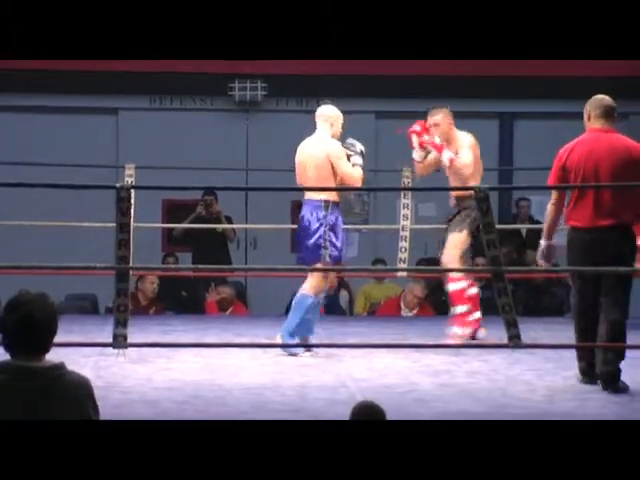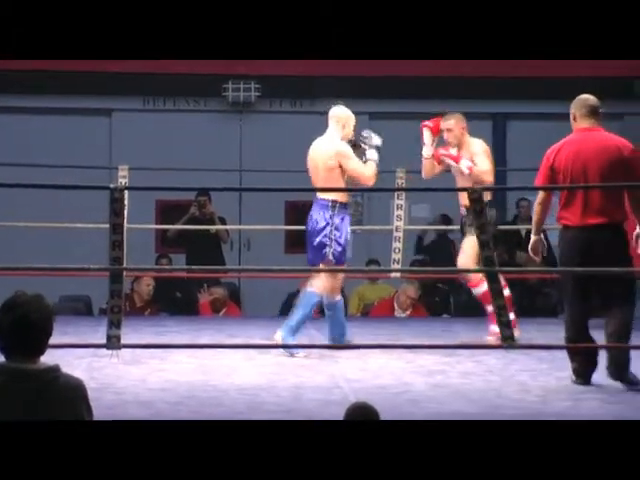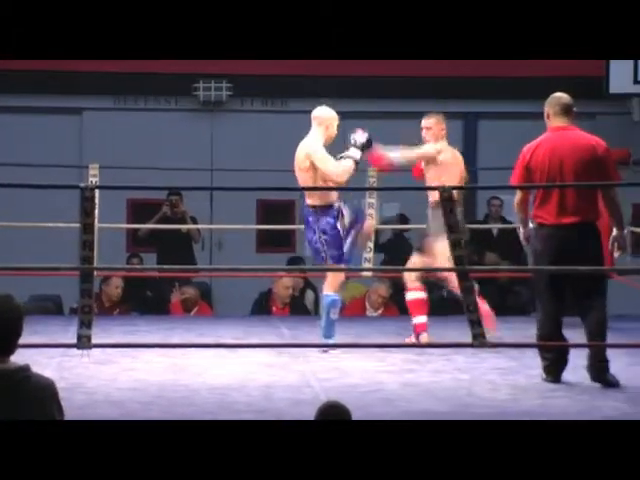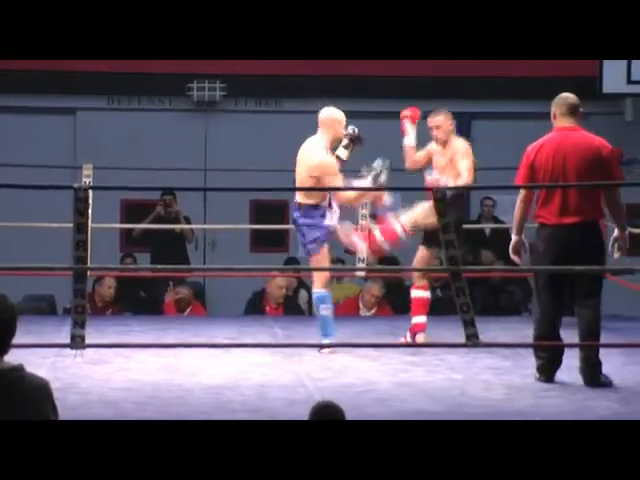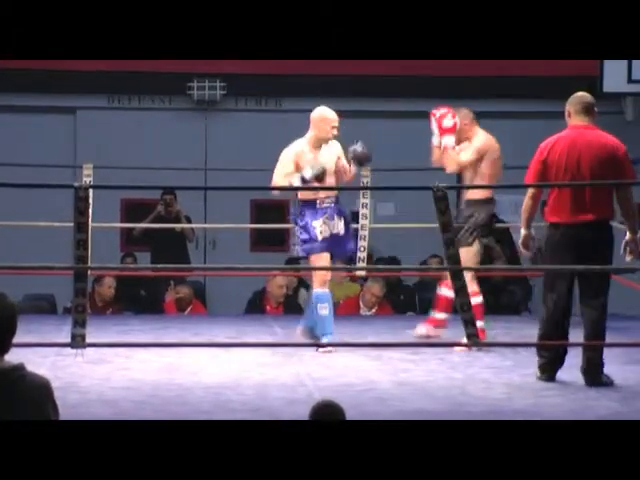
dt=0.3s
person 1, frame 1
left shoulder: (570, 150)
left elbow: (556, 200)
left wrist: (547, 239)
left hip: (581, 236)
left knee: (584, 305)
right knee: (614, 305)
left ankle: (588, 370)
right ankle: (609, 373)
person 1, frame 2
left shoulder: (557, 151)
left elbow: (543, 199)
left wrist: (536, 234)
left hip: (573, 236)
right hip: (609, 234)
left knee: (576, 306)
left ankle: (581, 370)
person 1, frame 3
left shoulder: (532, 150)
right shoulder: (596, 146)
left elbow: (520, 199)
right elbow: (609, 194)
left wrist: (525, 227)
right wrist: (619, 229)
left hip: (547, 234)
right hip: (584, 233)
left knee: (550, 305)
right knee: (593, 302)
left ankle: (551, 368)
right ankle: (599, 368)
person 1, frame 4
left shoulder: (536, 149)
right shoulder: (600, 147)
left elbow: (524, 197)
right elbow: (612, 195)
left wrist: (517, 234)
right wrist: (621, 230)
left hip: (549, 234)
right hip: (586, 233)
left knee: (548, 305)
right knee: (588, 303)
left ankle: (545, 368)
right ankle: (591, 370)
person 1, frame 5
left shoulder: (550, 145)
right shoulder: (614, 147)
left elbow: (532, 193)
left wrist: (525, 229)
left hip: (560, 232)
right hip: (597, 232)
left knee: (555, 302)
right knee: (594, 302)
left ankle: (547, 367)
right ankle: (593, 370)
person 2, frame 1
left shoulder: (303, 147)
right shoulder: (332, 146)
right elbow: (354, 182)
right wrist: (357, 159)
left hip: (309, 210)
right hip: (325, 213)
left knee: (329, 273)
right knee: (318, 278)
left ankle: (302, 333)
right ankle: (287, 335)
person 2, frame 2
left shoulder: (316, 146)
right shoulder: (339, 148)
right elbow: (367, 179)
right wrist: (372, 151)
left hip: (321, 211)
right hip: (333, 214)
left knee: (335, 277)
right knee: (326, 278)
left ankle: (338, 337)
right ankle: (288, 332)
person 2, frame 3
left shoulder: (308, 147)
right shoulder: (313, 149)
right elbow: (337, 177)
left wrist: (351, 155)
right wrist: (355, 150)
left hip: (330, 210)
right hip: (324, 216)
left knee: (366, 229)
right knee: (335, 278)
right ankle: (326, 339)
person 2, frame 4
left shoulder: (313, 145)
right shoulder: (321, 158)
right elbow: (342, 196)
left wrist: (346, 146)
right wrist: (371, 181)
left hip: (322, 205)
right hip: (311, 216)
left knee: (375, 192)
right knee: (322, 277)
right ankle: (326, 337)
person 2, frame 5
left shoulder: (334, 148)
right shoulder: (294, 151)
left elbow: (349, 179)
right elbow: (276, 186)
left wrist: (356, 163)
right wrist: (304, 180)
left hip: (333, 210)
right hip: (310, 214)
left knee: (335, 275)
right knee: (321, 276)
left ankle: (309, 326)
right ankle: (326, 337)
person 3, frame 1
left shoulder: (465, 140)
right shoulder: (442, 144)
left elbow: (466, 171)
right elbow: (420, 172)
left wrist: (441, 150)
right wrist: (418, 147)
left hip: (468, 206)
right hip: (458, 206)
left knee: (450, 260)
right knee: (455, 263)
left ankle: (461, 320)
right ankle: (475, 322)
person 3, frame 2
left shoulder: (477, 147)
right shoulder: (452, 151)
left elbow: (487, 178)
right elbow: (427, 173)
left wrist: (460, 161)
right wrist: (428, 144)
right hip: (468, 216)
left knee: (465, 265)
right knee: (487, 273)
left ankle: (498, 317)
right ankle: (509, 324)
person 3, frame 3
left shoulder: (437, 148)
right shoulder: (454, 156)
left elbow: (411, 154)
left wrist: (386, 157)
right wrist: (426, 175)
left hip: (443, 216)
right hip: (440, 219)
left knee: (446, 270)
right knee: (410, 275)
left ankle: (482, 313)
right ankle: (420, 332)
person 3, frame 4
left shoulder: (460, 147)
right shoulder: (435, 147)
left elbow: (467, 180)
right elbow: (411, 164)
left wrist: (441, 182)
right wrist: (410, 131)
left hip: (450, 206)
right hip: (440, 213)
left knee: (408, 218)
right knee: (419, 272)
left ankle: (368, 242)
right ankle: (417, 331)
person 3, frame 5
left shoulder: (482, 142)
right shoulder: (472, 143)
left elbow: (451, 166)
right elbow: (437, 161)
left wrist: (447, 137)
right wrist: (441, 136)
left hip: (477, 211)
right hip: (474, 210)
left knee: (467, 274)
left ankle: (477, 334)
right ankle: (435, 323)
